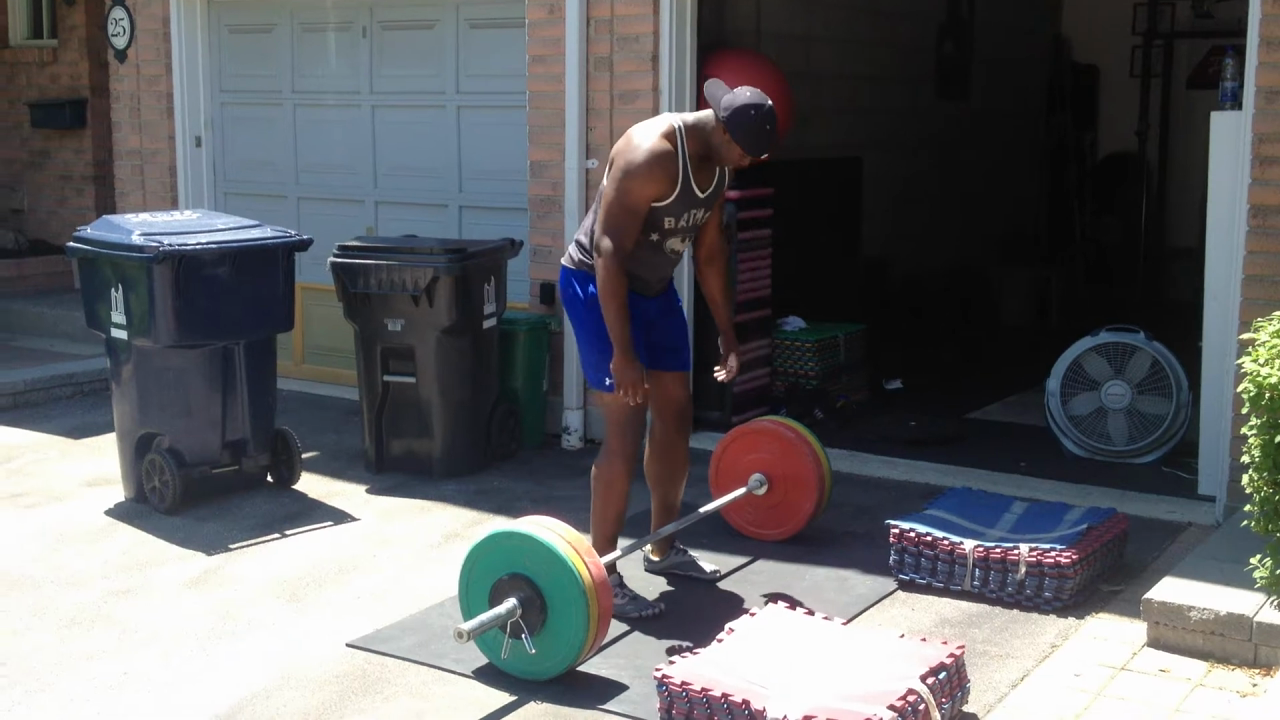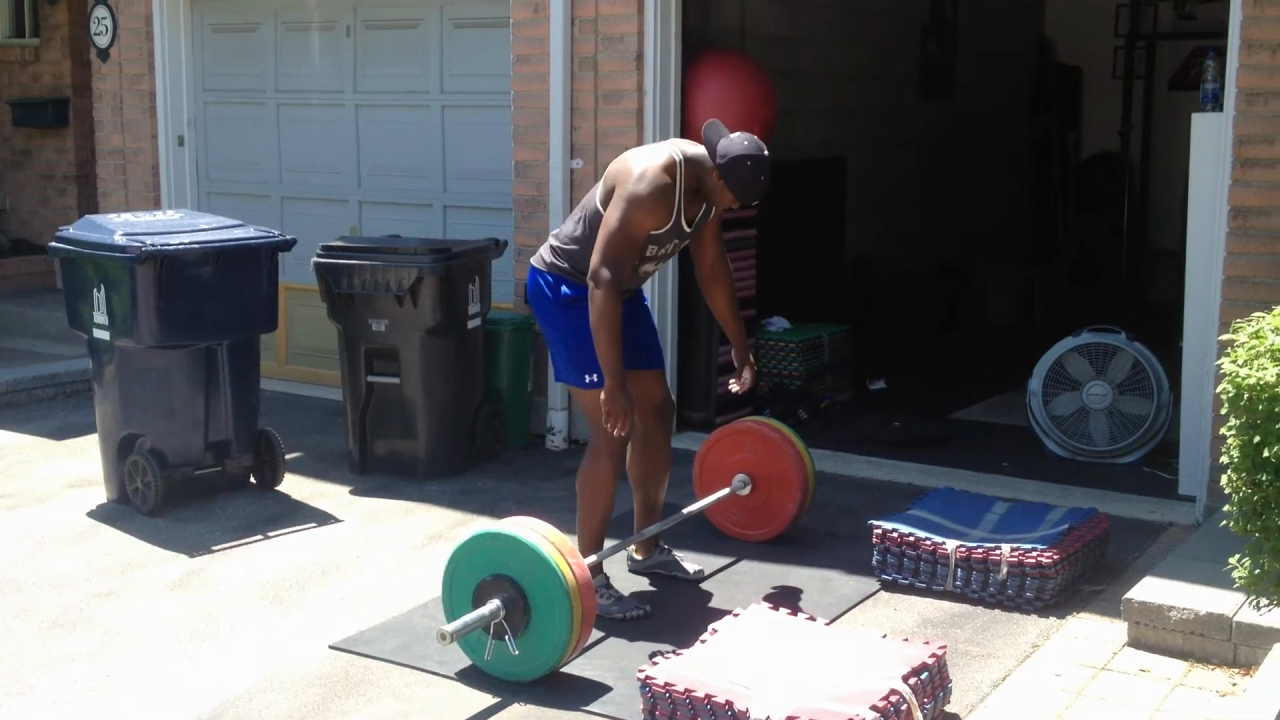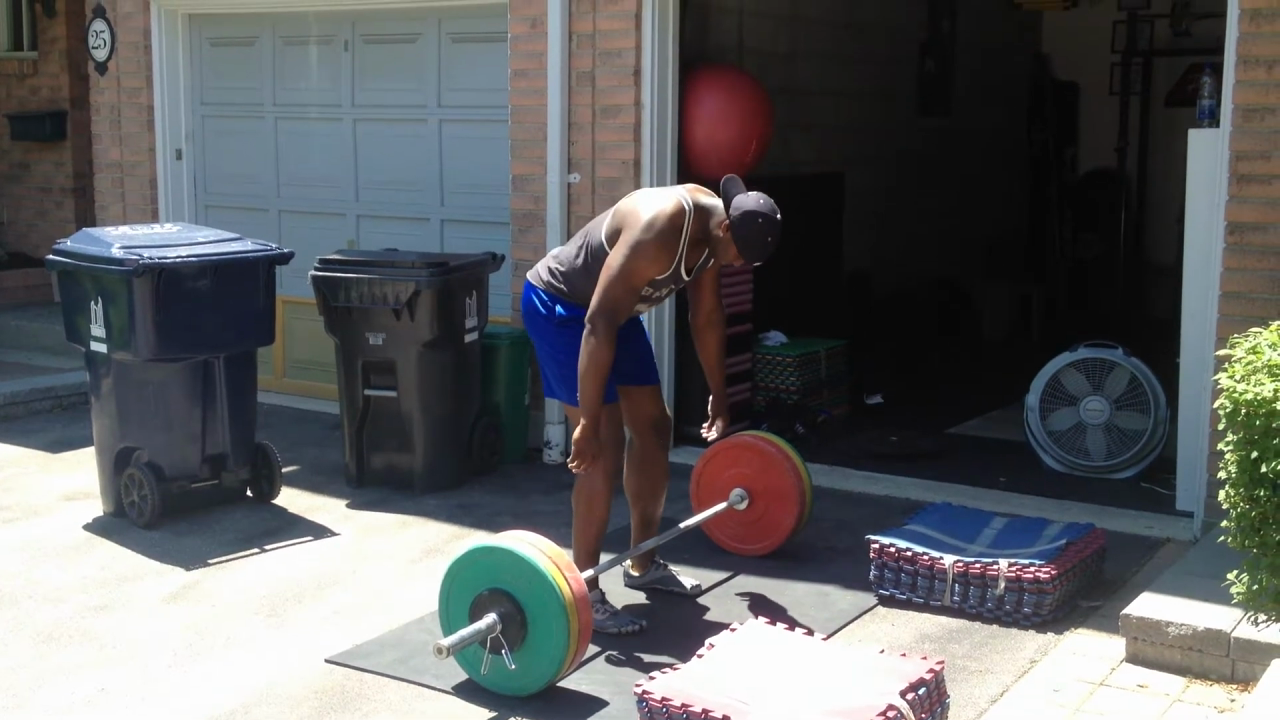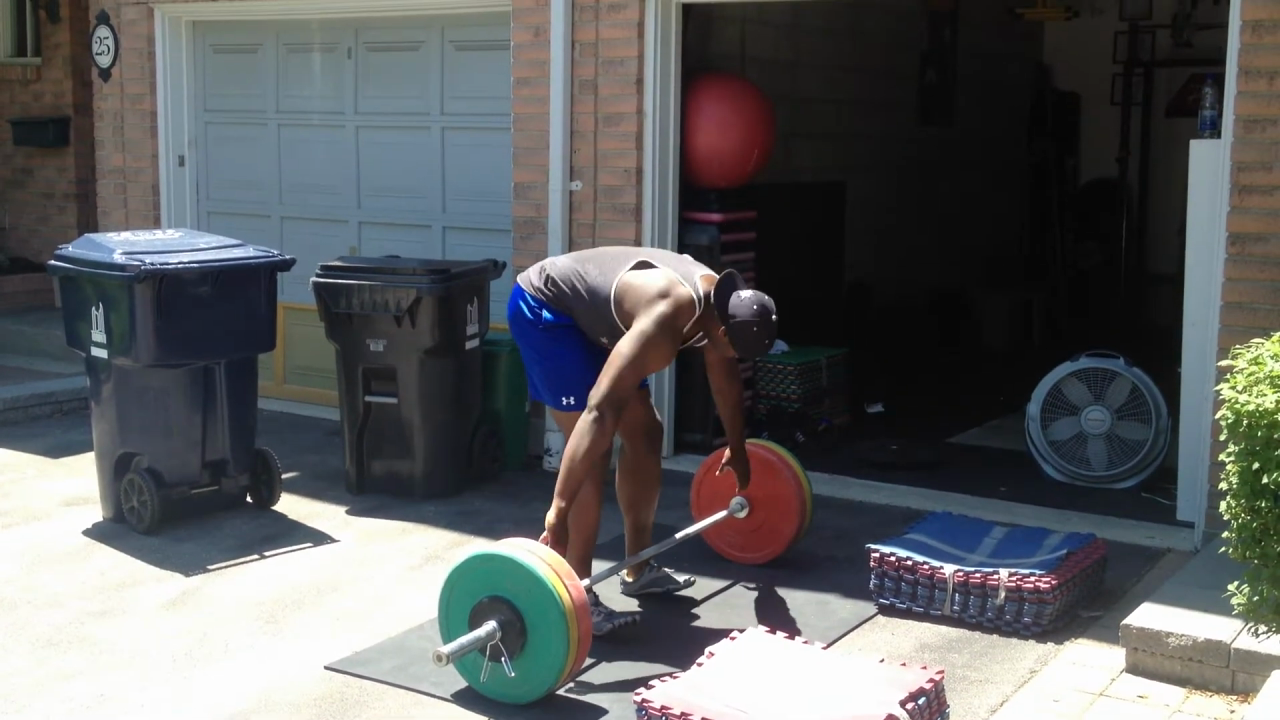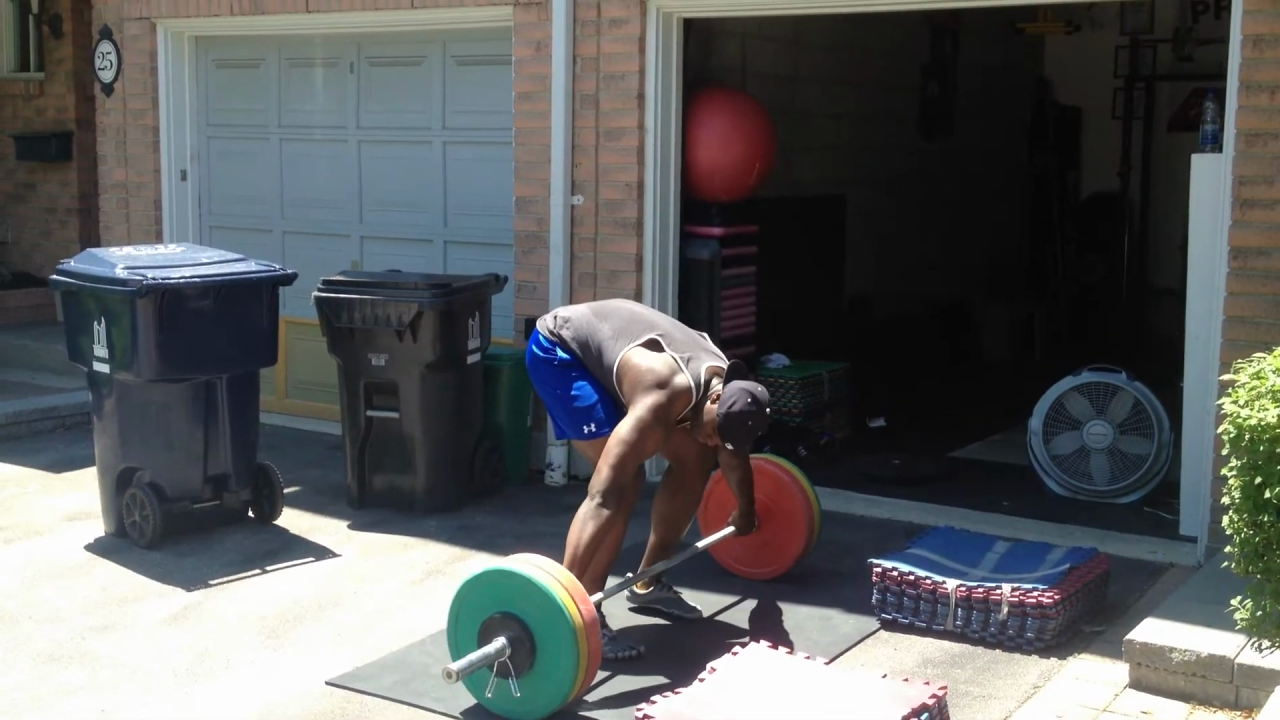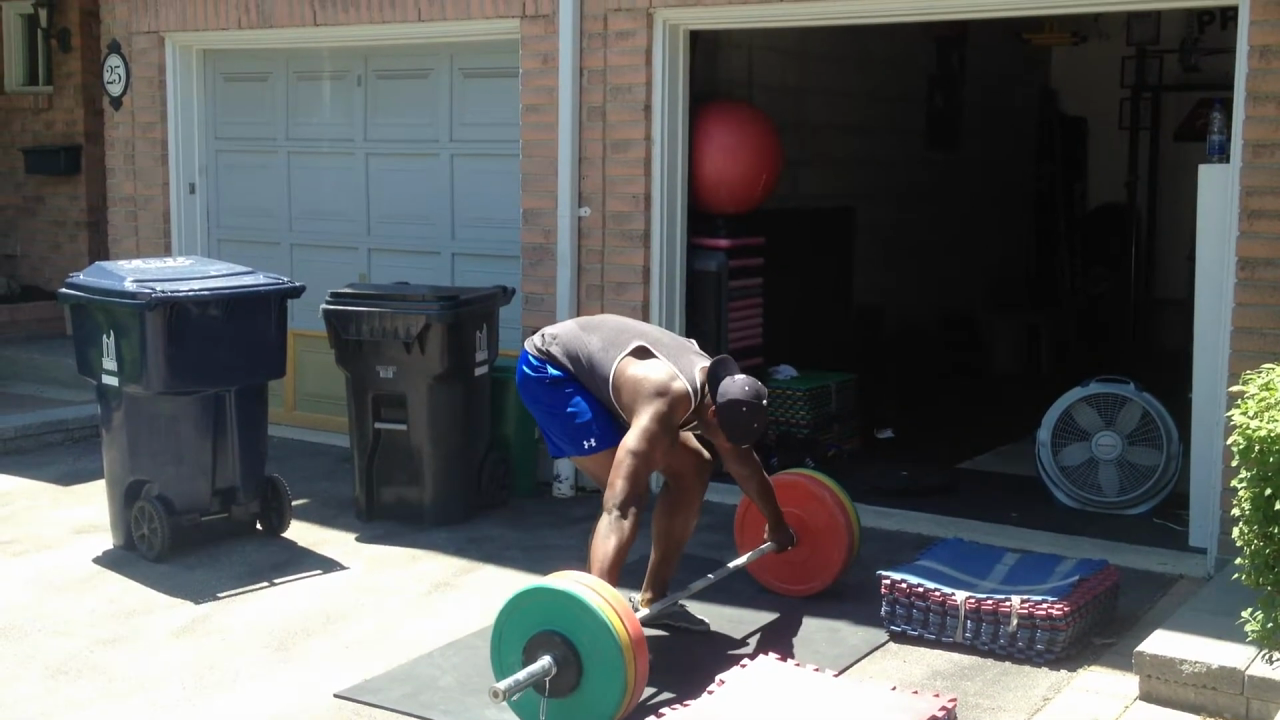
dt=0.7s
person 1, frame 1
left shoulder: (718, 160)
right shoulder: (650, 153)
left elbow: (710, 248)
right elbow: (609, 253)
left wrist: (727, 331)
right wrist: (623, 353)
left hip: (654, 288)
right hip: (597, 284)
left knee: (676, 414)
right knee: (626, 428)
left ankle: (662, 548)
right ankle: (602, 574)
person 1, frame 2
left shoulder: (707, 185)
right shoulder: (649, 183)
left elbow: (712, 266)
right elbow: (601, 280)
left wrist: (740, 345)
right wrist: (612, 384)
left hip: (623, 289)
right hip: (568, 286)
left knee: (657, 413)
right knee: (612, 430)
left ankle: (647, 548)
right ankle: (589, 578)
person 1, frame 3
left shoulder: (713, 230)
right shoulder: (657, 229)
left elbow: (707, 315)
right elbow: (599, 325)
left wrist: (718, 393)
right wrist: (588, 423)
left hip: (614, 308)
right hip: (560, 305)
left knee: (653, 429)
right knee: (605, 450)
left ankle: (643, 563)
right ankle: (584, 593)
person 1, frame 4
left shoulder: (718, 299)
right shoulder: (667, 316)
left elbow: (725, 375)
right elbow: (600, 411)
left wrist: (737, 447)
right wrist: (560, 506)
left hip: (591, 317)
right hip: (544, 308)
left knee: (646, 433)
right knee: (593, 453)
left ankle: (639, 570)
right ankle: (580, 597)
person 1, frame 5
left shoulder: (728, 386)
right shoulder: (664, 397)
left elbow: (734, 458)
right elbow: (604, 495)
left wrist: (745, 513)
left hip: (602, 345)
right hip: (558, 348)
left knee: (696, 457)
right knee: (625, 480)
left ankle: (648, 584)
person 1, frame 6
left shoulder: (722, 389)
right shoulder: (664, 405)
left elbow: (746, 467)
right elbow: (620, 506)
left wrist: (776, 525)
left hip: (596, 362)
right hip: (549, 368)
left knee: (693, 468)
right knee: (629, 490)
left ankle: (652, 598)
